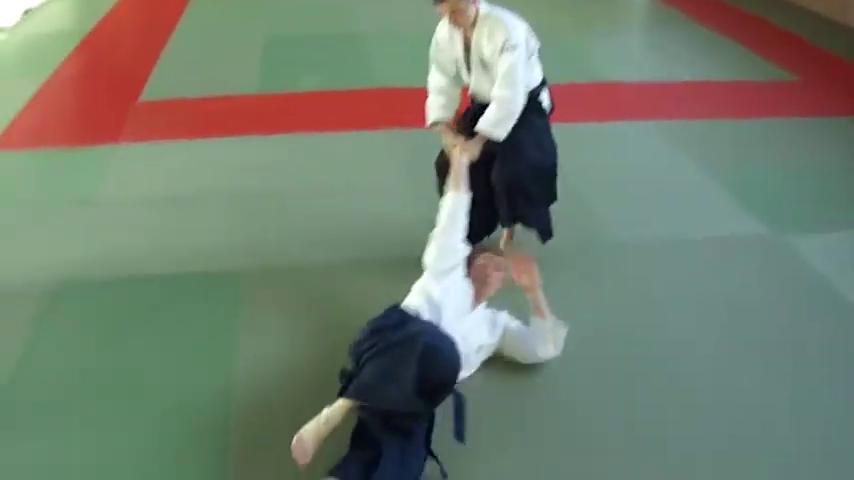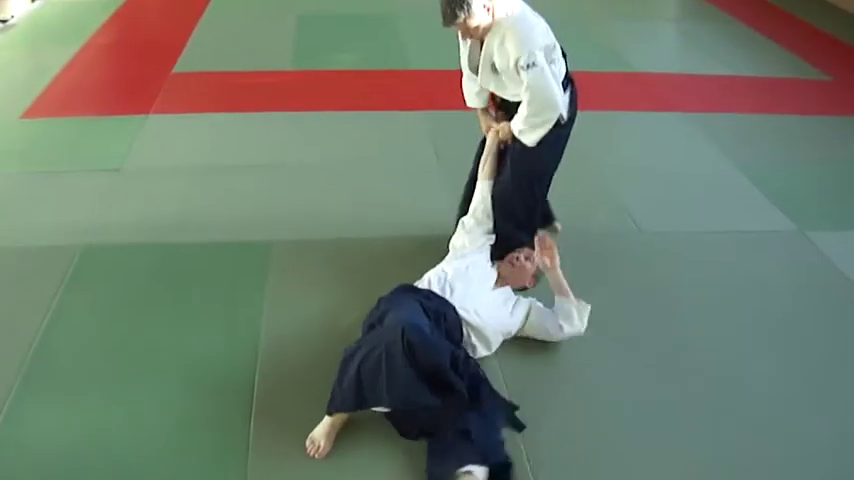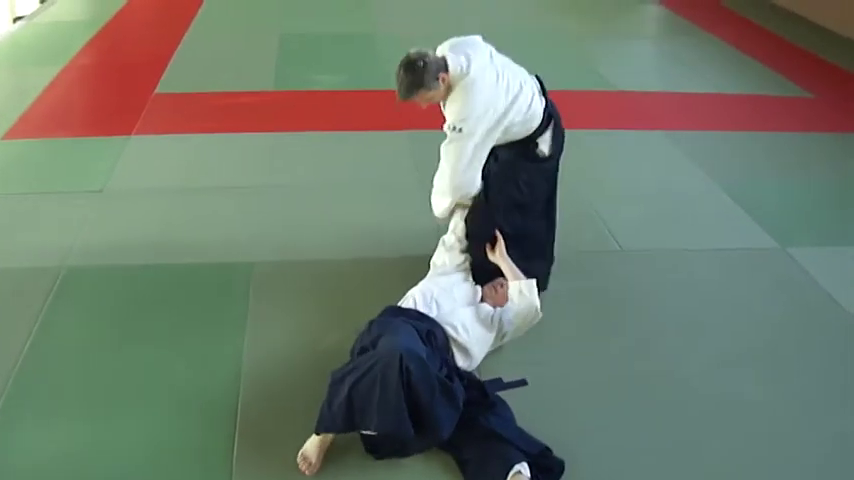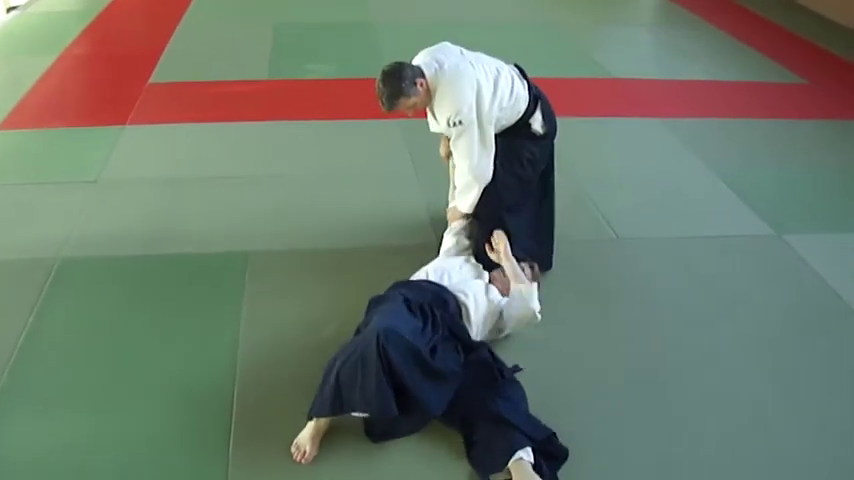
dt=0.5s
person 1, frame 1
left shoulder: (496, 325)
right shoulder: (448, 273)
left elbow: (545, 347)
right elbow: (452, 220)
left wrist: (533, 290)
right wrist: (460, 160)
left hip: (419, 391)
right hip: (399, 348)
right knee: (437, 353)
right ankle: (330, 417)
person 1, frame 2
left shoulder: (519, 309)
right shoulder: (474, 254)
left elbow: (571, 323)
right elbow: (482, 207)
left wrist: (553, 268)
right wrist: (493, 142)
left hip: (446, 348)
right hip: (417, 307)
left knee: (474, 407)
right knee: (407, 331)
right ankle: (336, 416)
person 1, frame 3
left shoulder: (498, 322)
right shoulder: (452, 271)
left elbow: (530, 305)
left wrist: (503, 258)
left hip: (437, 362)
right hip: (401, 328)
left knee: (481, 414)
right knee: (403, 355)
right ankle: (324, 434)
person 1, frame 4
left shoulder: (502, 310)
right shoulder: (462, 261)
left elbow: (528, 308)
right elbow: (458, 223)
left wrist: (506, 255)
left hip: (449, 335)
left knee: (490, 387)
right knee: (386, 336)
right ankle: (320, 422)
person 2, frame 1
left shoulder: (506, 31)
right shoulder: (446, 32)
left elbow: (512, 93)
right elbow: (441, 84)
left wrist: (479, 139)
right wrist: (446, 131)
left hip: (524, 106)
right hip: (484, 104)
left knee: (514, 172)
right knee: (451, 165)
right ankle: (466, 234)
person 2, frame 2
left shoulder: (522, 35)
left elbow: (546, 103)
left wrist: (514, 129)
right wrist: (483, 112)
left hip: (548, 110)
right hip: (513, 100)
left knee: (517, 185)
left ankle: (510, 255)
person 2, frame 3
left shoulder: (470, 105)
right shoulder: (447, 53)
left elbow: (459, 174)
left wrist: (441, 205)
left hip: (535, 142)
right hip: (521, 123)
left knee: (493, 217)
person 2, frame 4
left shoulder: (457, 103)
right shoulder: (422, 64)
left elbow: (475, 164)
left wrist: (462, 206)
right wrist: (445, 137)
left hip: (529, 125)
right hip: (508, 109)
left knee: (496, 202)
left ankle: (500, 268)
